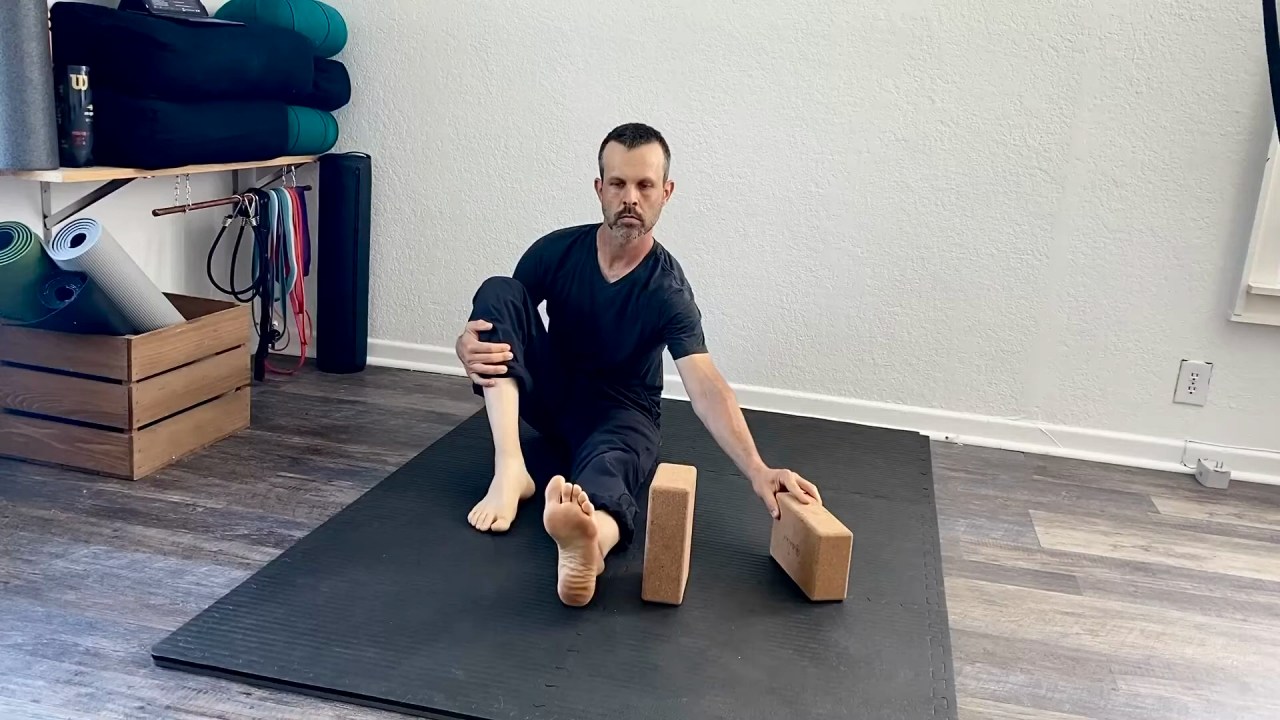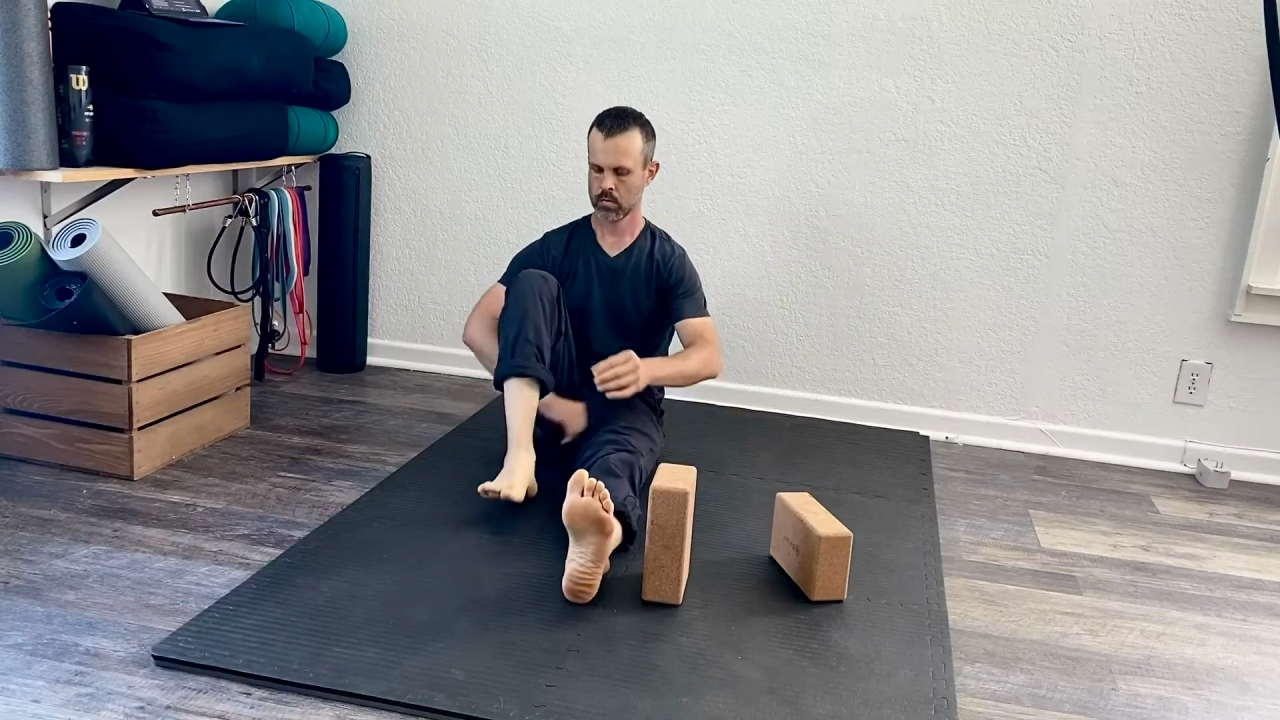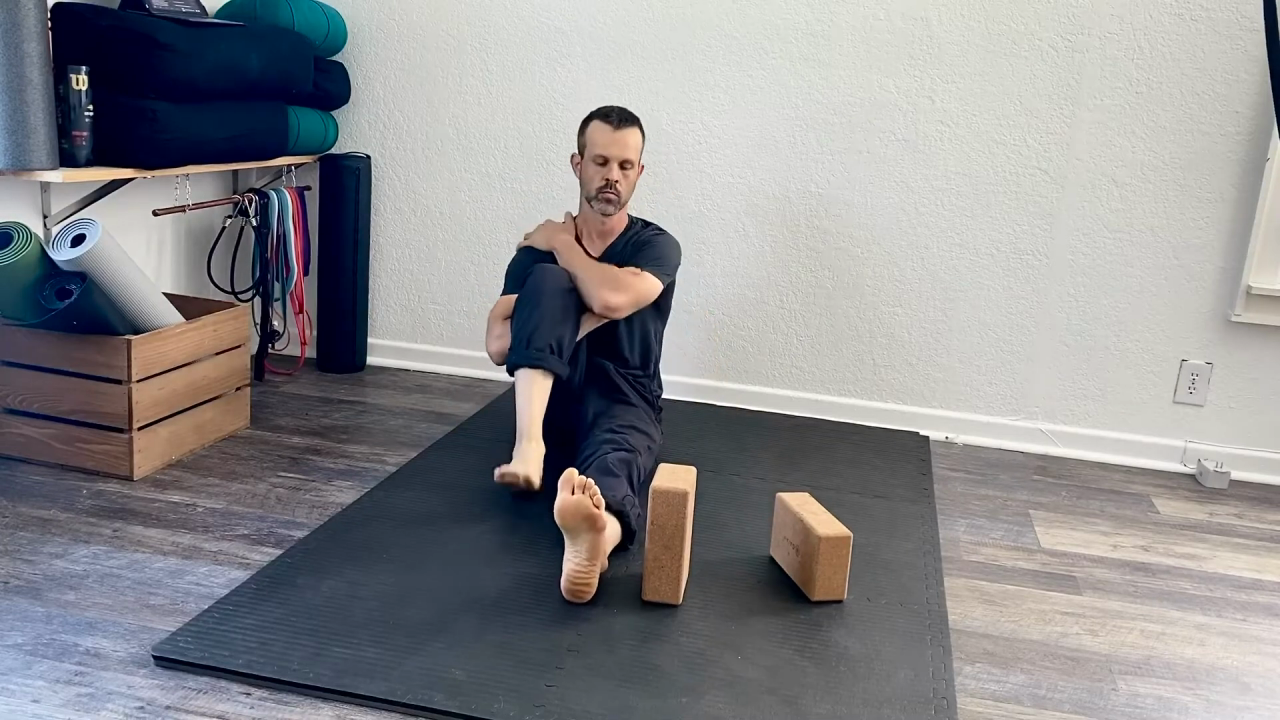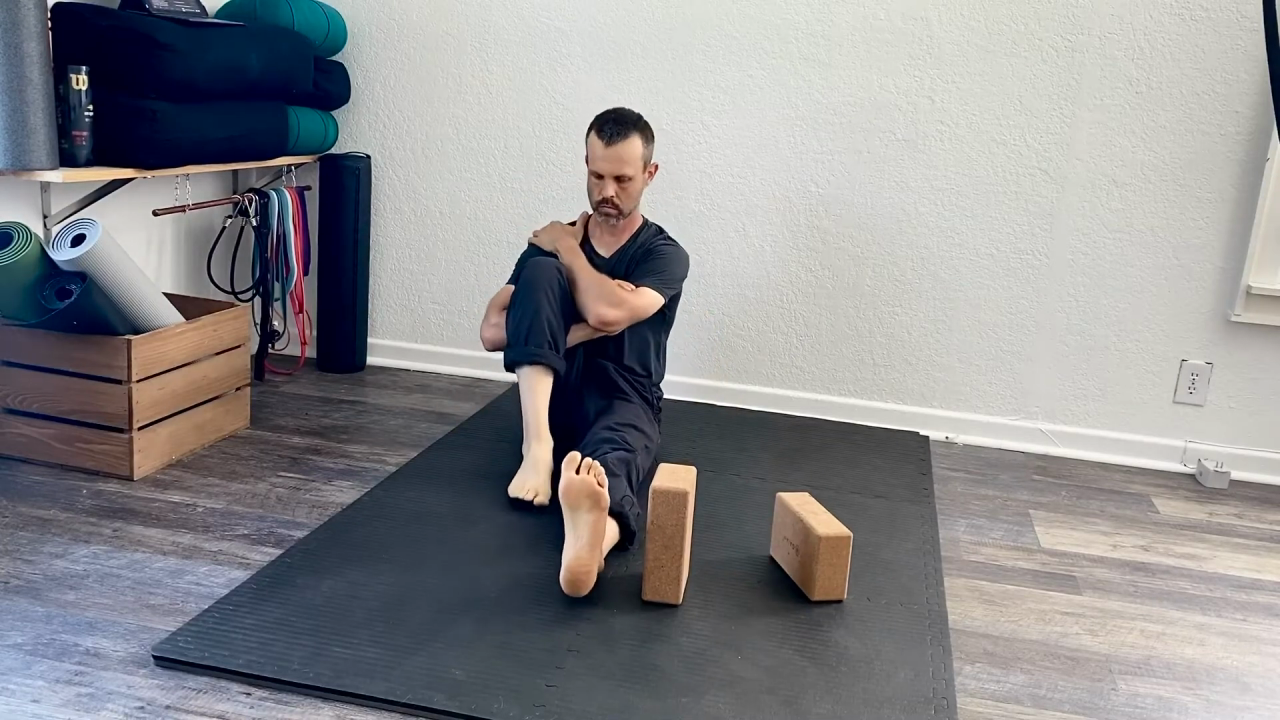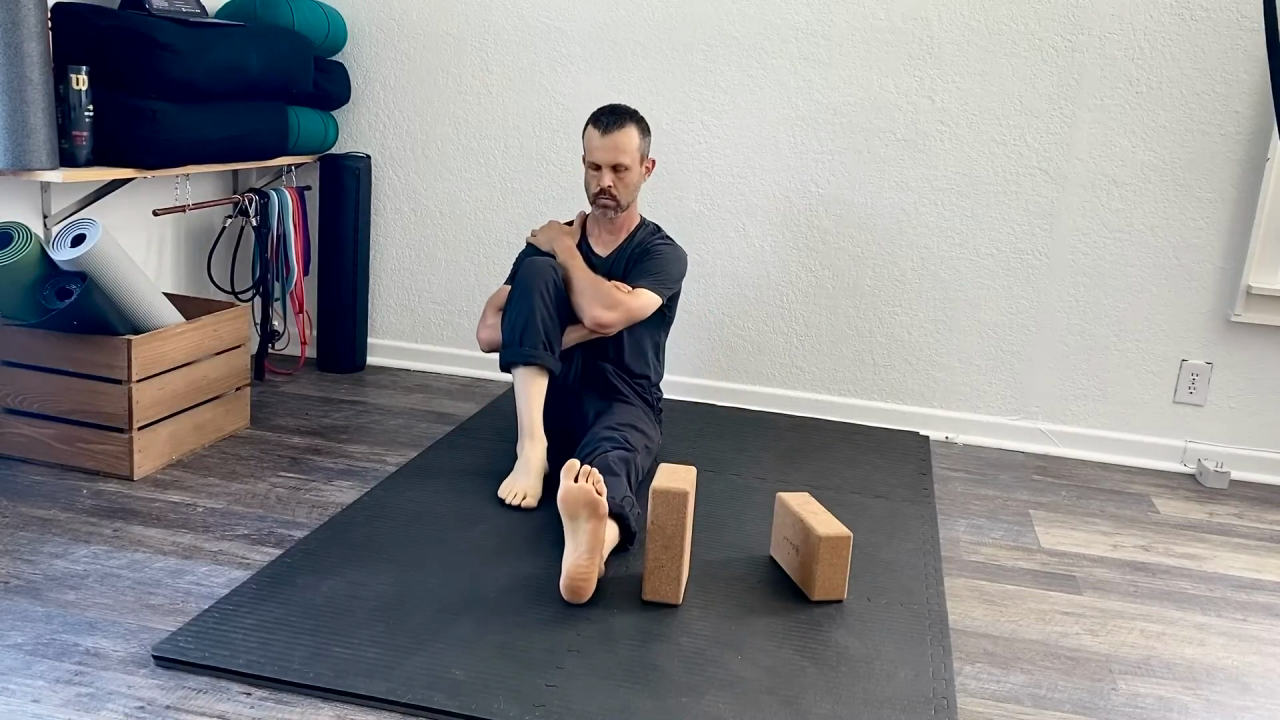
dt=1s
person 1, frame 1
left shoulder: (668, 289)
right shoulder: (556, 251)
left elbow: (706, 386)
right elbow: (497, 315)
left wrist: (756, 470)
right wrist: (470, 345)
left hip: (621, 408)
right hip: (550, 392)
left knee: (609, 467)
right knee: (497, 291)
left ankle: (587, 544)
right ankle: (509, 471)
person 1, frame 2
left shoulder: (668, 261)
right shoulder: (553, 248)
left elbow: (709, 358)
right elbow: (477, 329)
left wrist: (645, 369)
right wrist: (538, 394)
left hip: (626, 408)
right hip: (553, 404)
left knee: (611, 470)
right knee: (533, 284)
left ankle: (594, 544)
right ankle: (521, 456)
person 1, frame 3
left shoulder: (656, 246)
right shoulder: (537, 252)
left elbow: (613, 299)
right elbow: (497, 345)
left wrist: (562, 242)
right wrist: (592, 316)
left hip: (624, 406)
right hip: (553, 401)
left knee: (610, 469)
right knee: (548, 280)
left ankle: (593, 542)
right ankle: (530, 448)
person 1, frame 4
left shoulder: (664, 255)
right shoulder: (549, 245)
left elbow: (607, 312)
right elbow: (492, 332)
left wrist: (568, 247)
right wrist: (586, 329)
left hip: (623, 405)
right hip: (554, 399)
left knee: (610, 463)
right knee: (541, 273)
left ankle: (590, 542)
right ankle: (538, 445)
person 1, frame 5
left shoulder: (662, 254)
right shoulder: (548, 244)
left elbow: (604, 314)
right elbow: (488, 332)
left wrist: (565, 249)
right wrist: (579, 329)
left hip: (622, 405)
right hip: (551, 400)
left knee: (608, 465)
right knee: (538, 273)
left ankle: (591, 544)
right ankle: (532, 447)
